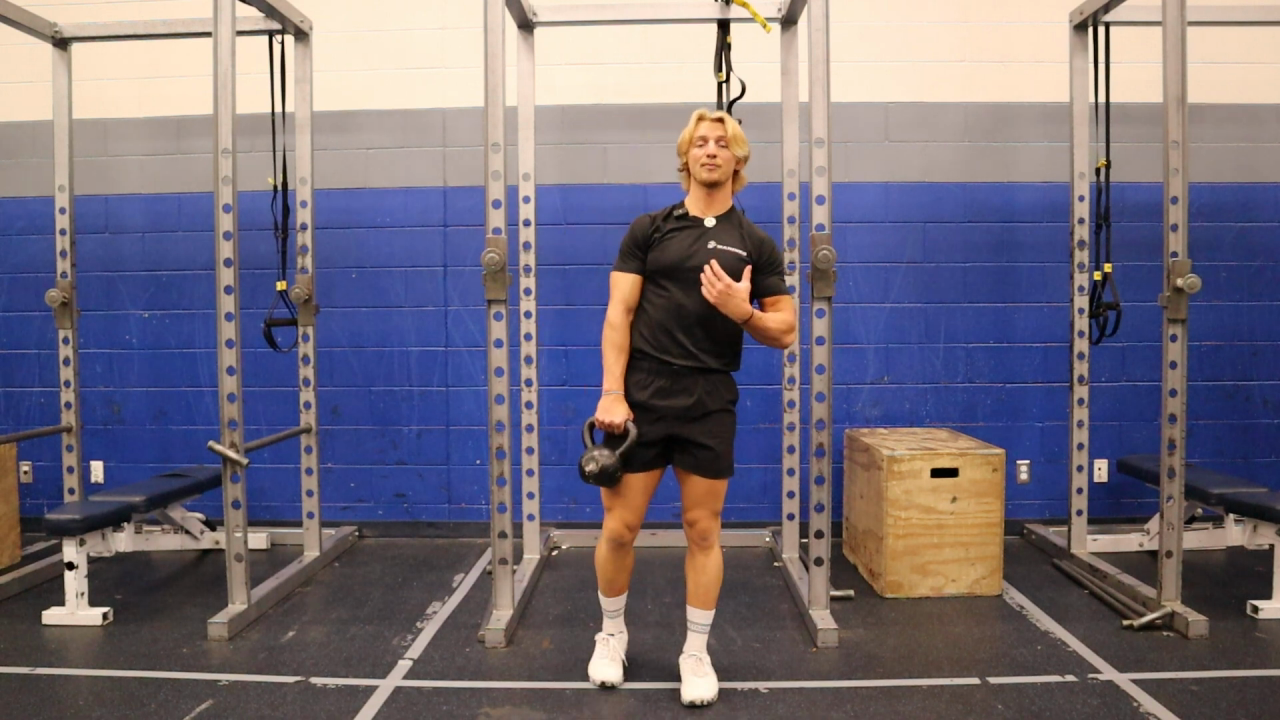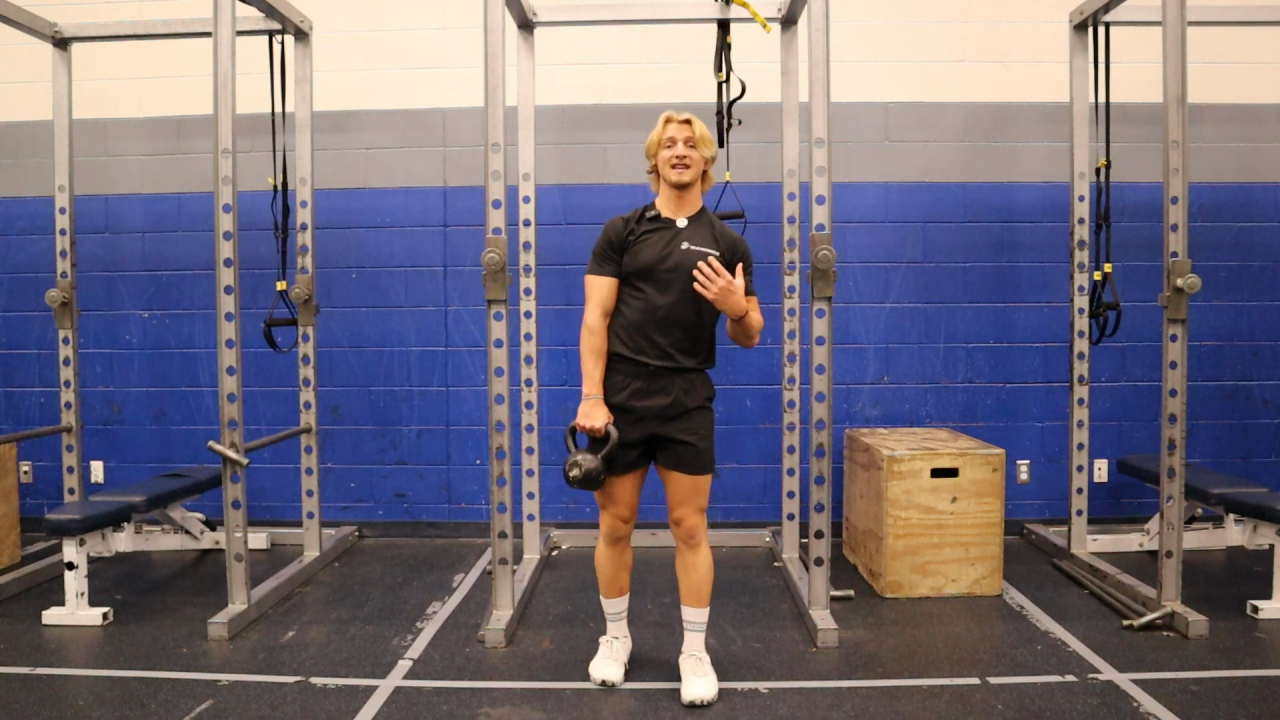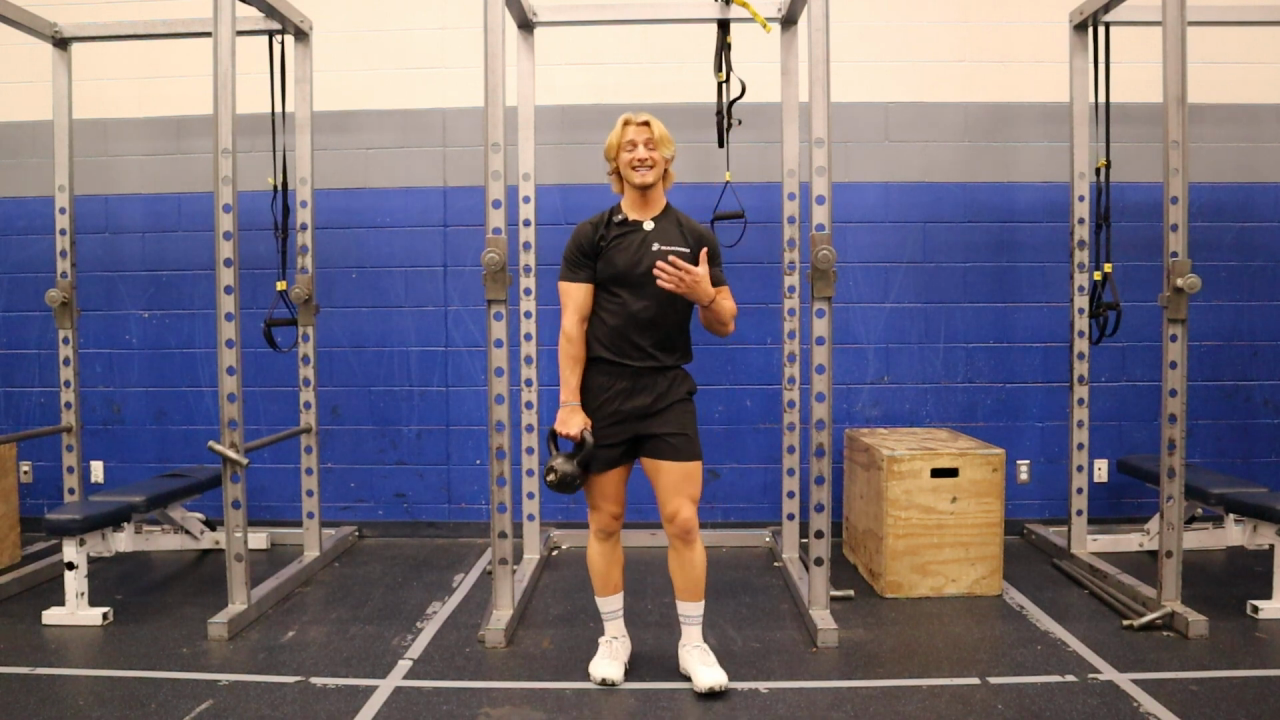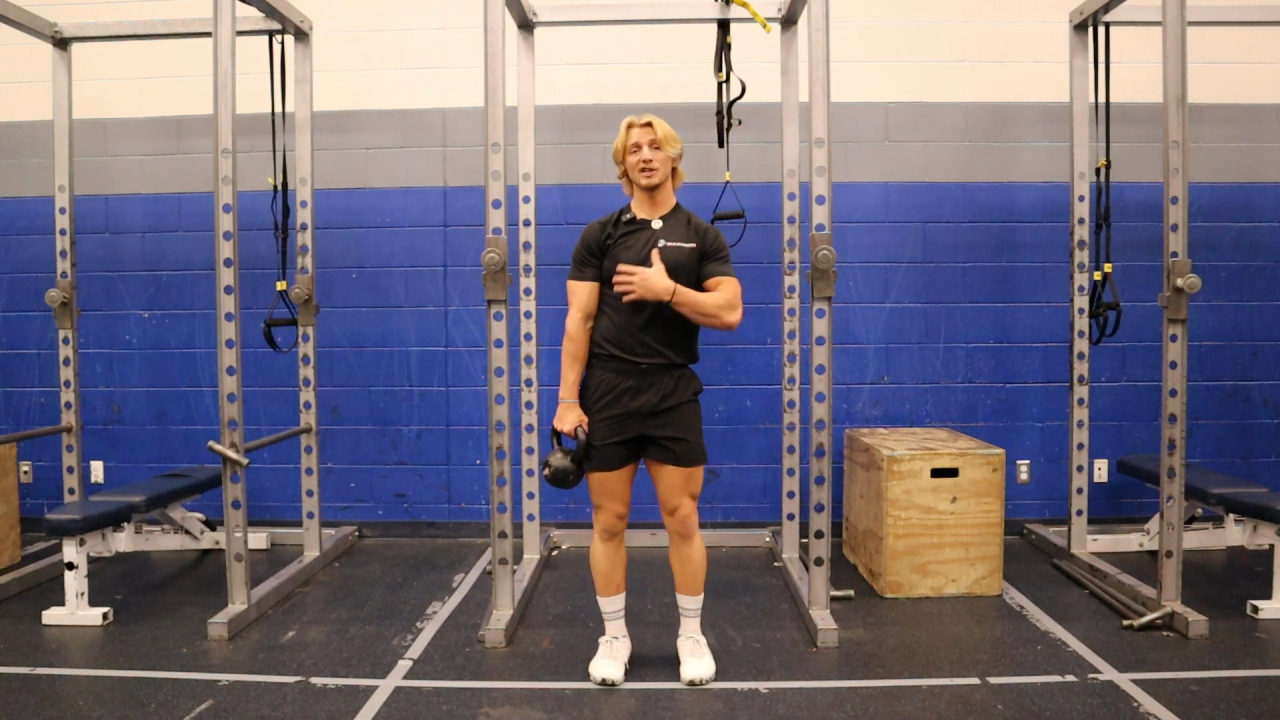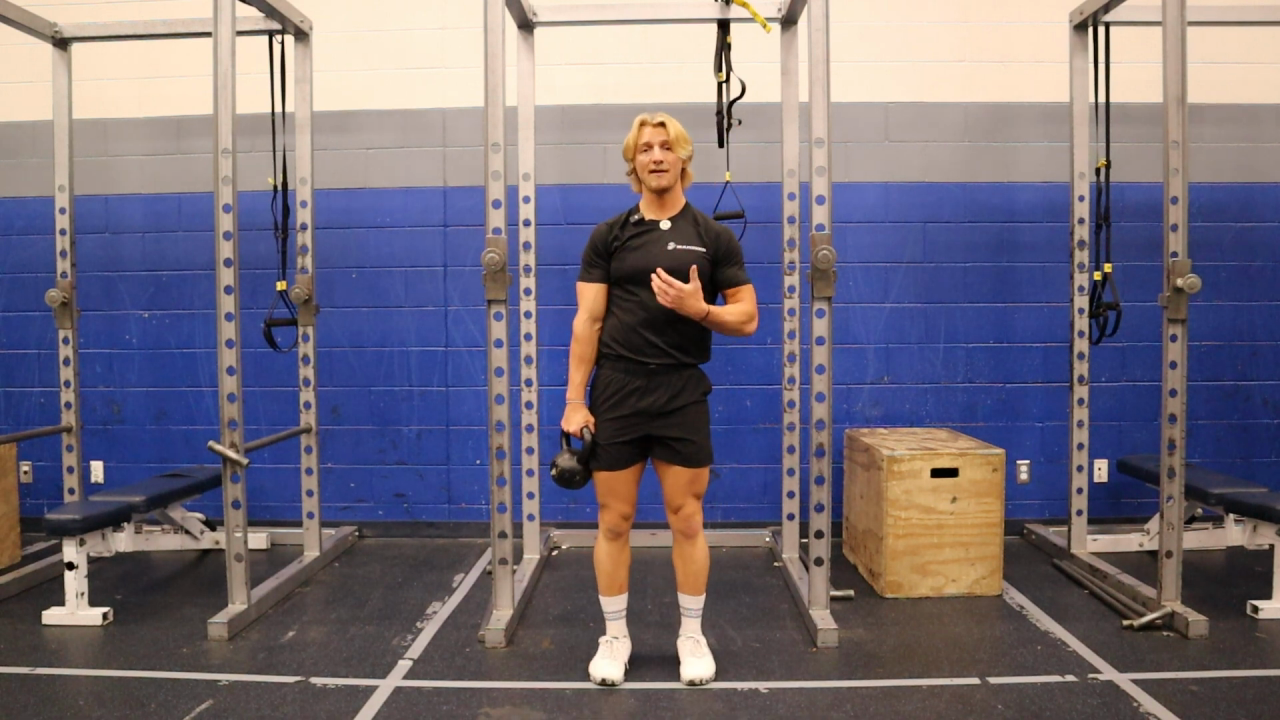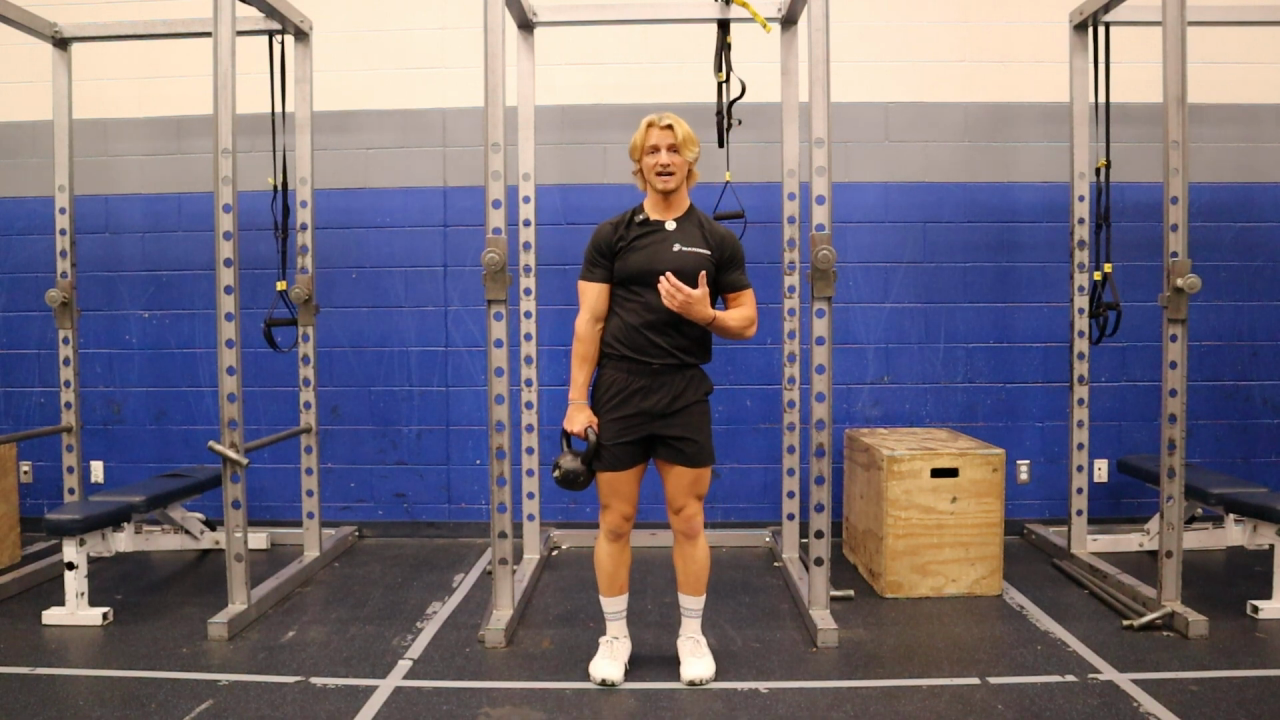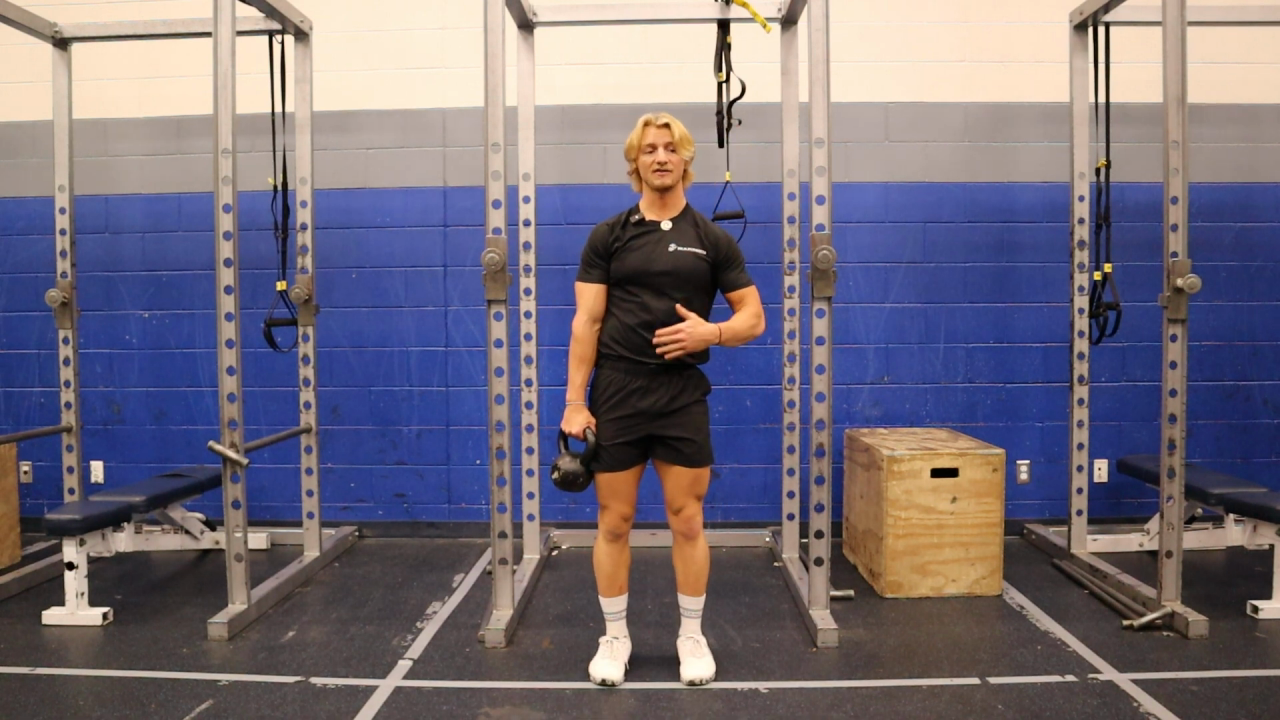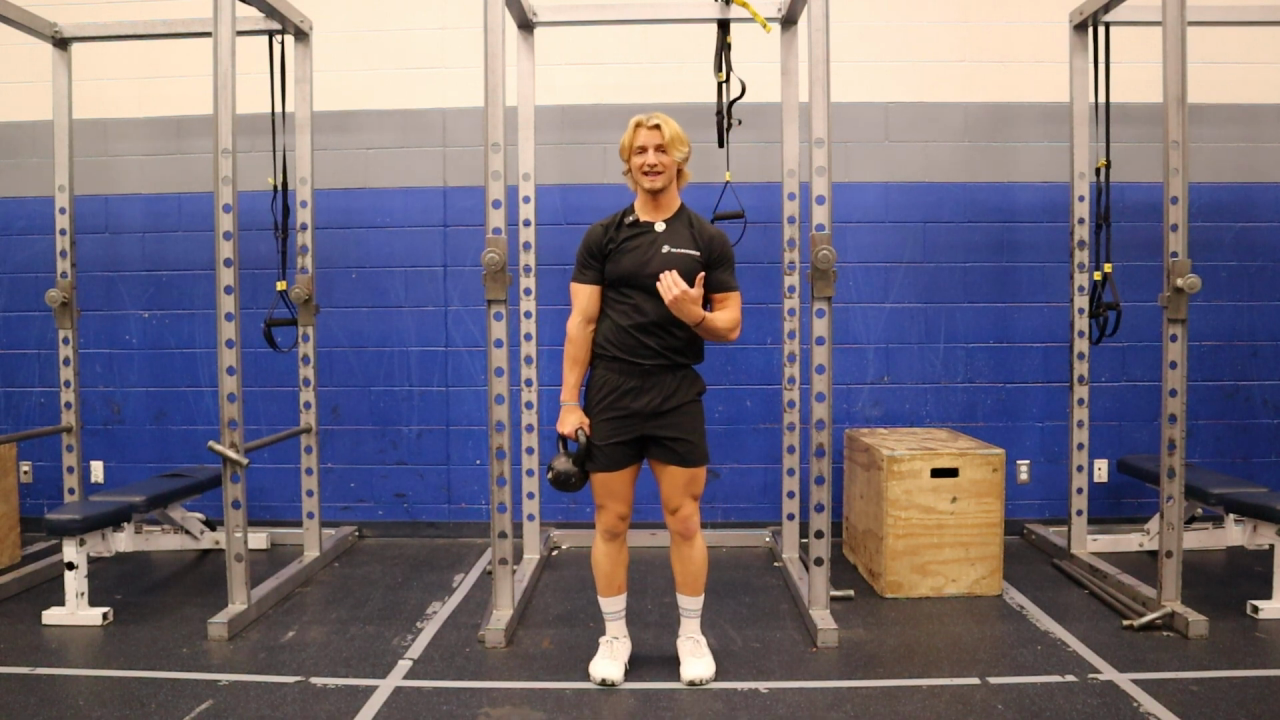
dt=0.4s
person 1, frame 1
left shoulder: (756, 244)
right shoulder: (648, 229)
left elbow: (784, 331)
right elbow: (620, 313)
left wrist: (743, 312)
right wrist: (611, 392)
left hip: (709, 402)
right hip: (641, 397)
left knee: (703, 531)
right knee: (619, 528)
left ankle: (696, 652)
right ankle: (612, 633)
person 1, frame 2
left shoulder: (727, 244)
right shoulder: (620, 230)
left elbow: (748, 336)
right elbow: (596, 317)
left wrist: (738, 309)
right wrist: (591, 396)
left hip: (687, 400)
right hip: (621, 396)
left knee: (690, 528)
right knee: (615, 525)
left ankle: (694, 651)
right ankle: (615, 636)
person 1, frame 3
left shoulder: (695, 238)
right shoulder: (590, 235)
left elbow: (724, 324)
right elbow: (573, 323)
left wrist: (704, 292)
right wrist: (569, 403)
left hip: (669, 395)
right hip: (603, 396)
left knee: (683, 521)
right knee: (605, 522)
left ankle: (693, 642)
right ankle: (613, 636)
person 1, frame 4
left shoulder: (703, 235)
right shoulder: (599, 235)
left elbow: (729, 312)
right elbow: (580, 320)
left wrist: (667, 290)
right wrist: (568, 399)
left hip: (674, 393)
right hip: (608, 392)
left knee: (682, 519)
right knee: (609, 521)
left ankle: (691, 635)
right ankle: (614, 637)
person 1, frame 5
left shoulder: (713, 237)
right shoulder: (608, 235)
left elbow: (747, 317)
right elbow: (587, 321)
left wrist: (698, 308)
right wrist: (574, 400)
left hip: (683, 392)
right hip: (616, 391)
left knee: (686, 519)
right knee: (613, 520)
left ankle: (692, 635)
right ankle: (614, 637)
person 1, frame 6
left shoulder: (717, 240)
right shoulder: (611, 235)
left elbow: (746, 321)
right elbow: (589, 320)
left wrist: (705, 314)
right wrist: (577, 400)
left hip: (685, 393)
right hip: (618, 392)
left knee: (688, 520)
right knee: (615, 521)
left ankle: (692, 636)
right ankle: (614, 637)
person 1, frame 7
left shoulder: (713, 239)
right shoulder: (608, 235)
left elbow: (753, 318)
right elbow: (586, 320)
left wrist: (710, 334)
right wrist: (574, 402)
left hip: (683, 395)
right hip: (616, 392)
left knee: (687, 520)
right knee: (613, 522)
left ankle: (691, 635)
right ankle: (614, 636)
person 1, frame 8
left shoulder: (708, 239)
right shoulder: (602, 236)
left elbow: (730, 326)
right elbow: (582, 322)
left wrist: (695, 315)
right wrist: (569, 403)
left hip: (677, 392)
right hip: (611, 393)
left knee: (684, 520)
right knee: (611, 522)
left ankle: (691, 635)
right ankle: (614, 637)
